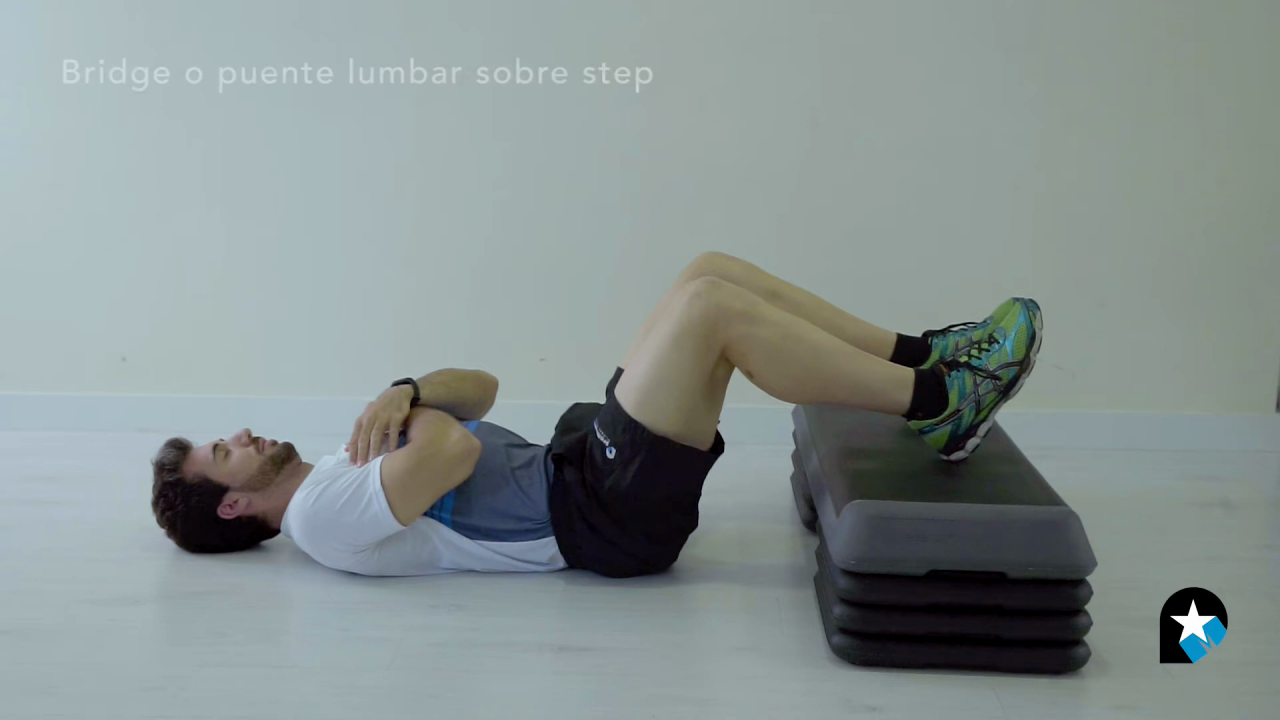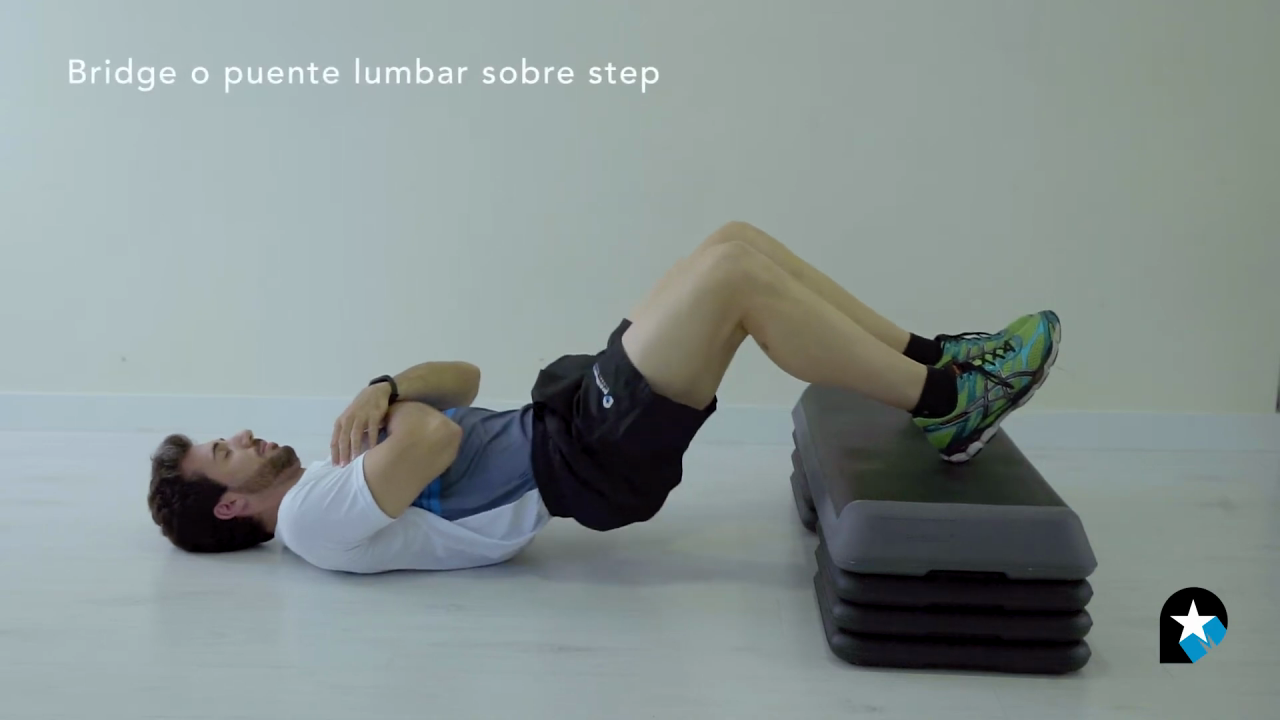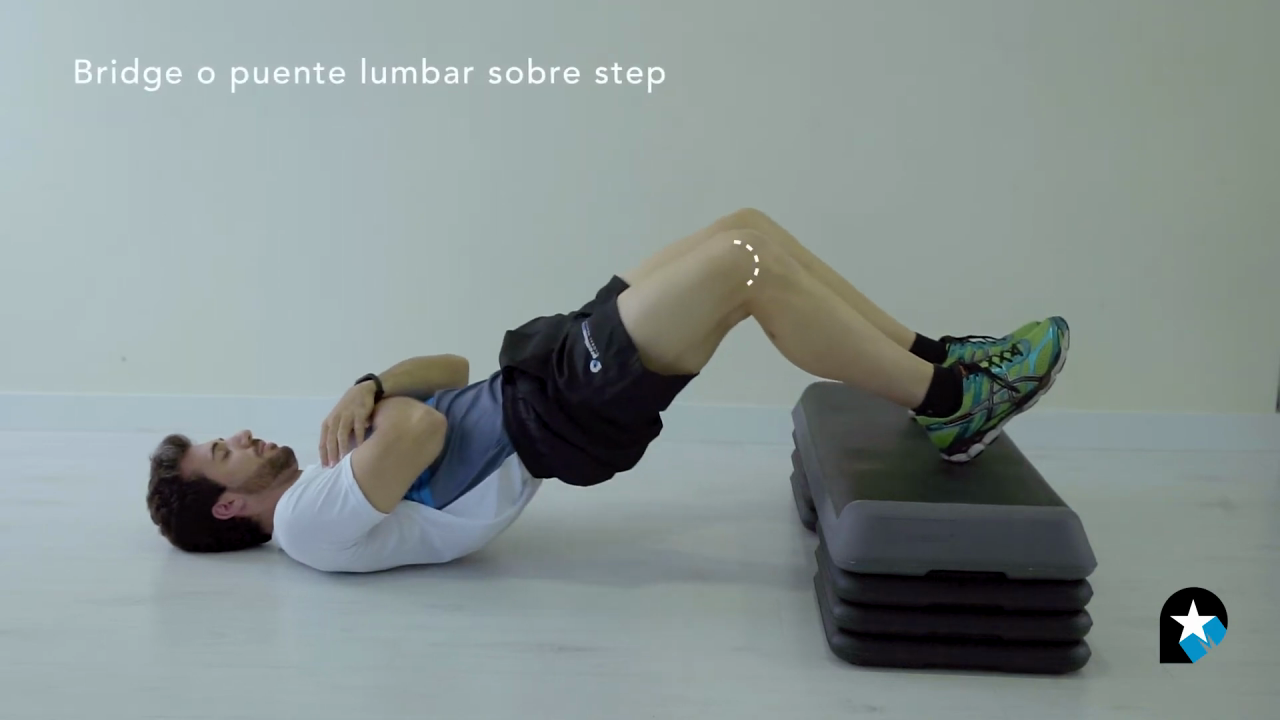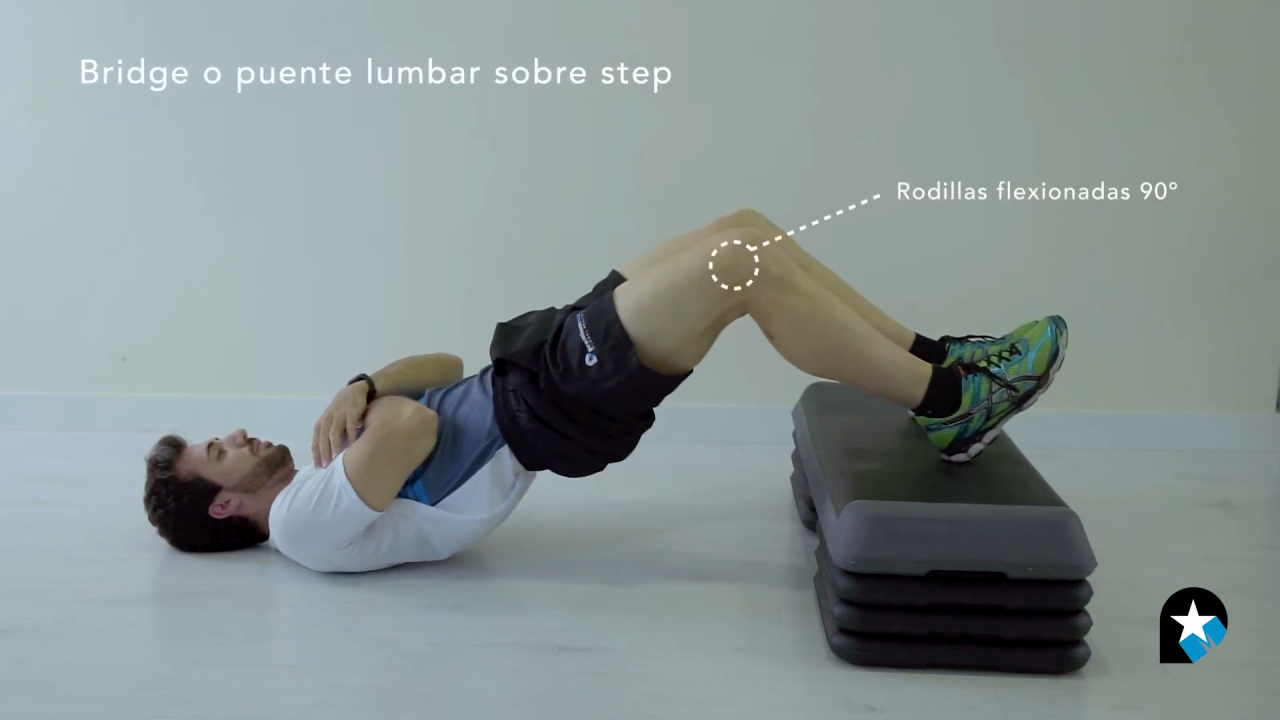
dt=1s
person 1, frame 1
left shoulder: (350, 468)
right shoulder: (326, 516)
left elbow: (481, 386)
right elbow: (454, 453)
left wrist: (401, 393)
right wrist: (413, 410)
left hip: (578, 470)
right hip: (603, 513)
left knee: (711, 272)
right knee: (707, 305)
left ankle: (921, 358)
right ankle: (939, 405)
person 1, frame 2
left shoulder: (336, 472)
right shoulder: (317, 518)
left elbow: (463, 378)
right elbow: (434, 440)
left wrist: (378, 391)
right wrist: (396, 406)
left hip: (567, 424)
right hip: (581, 460)
left knee: (734, 243)
right knee: (733, 272)
left ankle: (928, 363)
right ankle: (944, 406)
person 1, frame 3
left shoulder: (331, 469)
right shoulder: (312, 522)
left elbow: (448, 369)
right elbow: (420, 432)
left wrist: (364, 390)
right wrist: (381, 405)
left hip: (547, 382)
right hip: (559, 414)
left knee: (746, 232)
right knee: (742, 262)
left ankle: (931, 361)
right ankle: (949, 407)
person 1, frame 4
left shoulder: (324, 468)
right shoulder: (307, 522)
left elbow: (445, 367)
right elbow: (410, 431)
left wrist: (357, 390)
right wrist: (372, 405)
left hip: (542, 371)
right hip: (553, 407)
left knee: (746, 233)
right knee: (745, 262)
left ankle: (931, 360)
right ankle: (946, 407)
